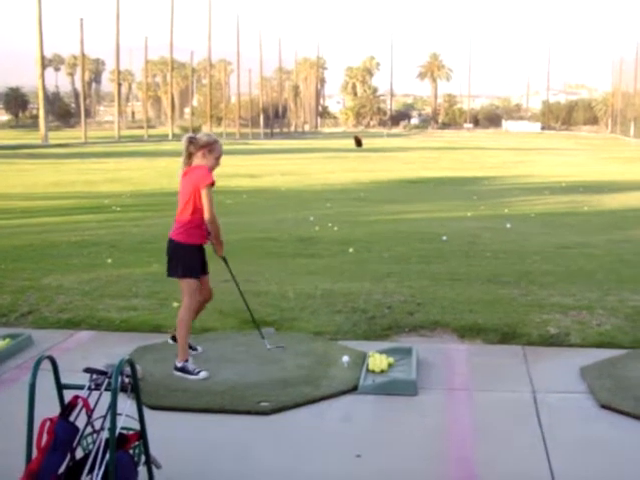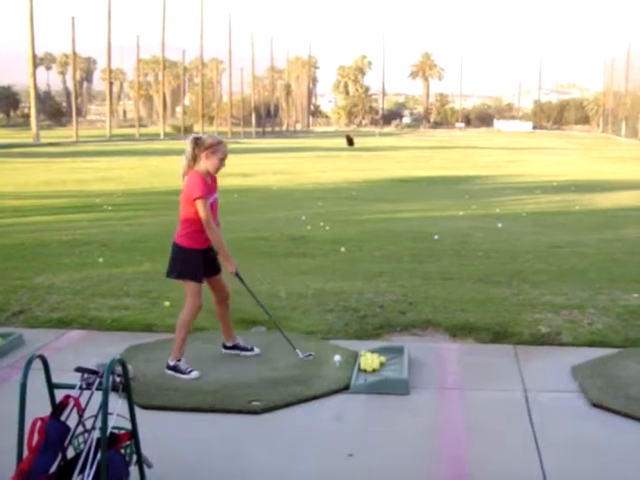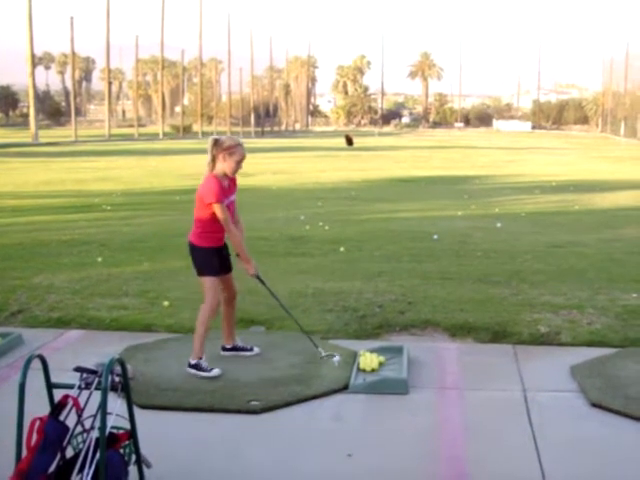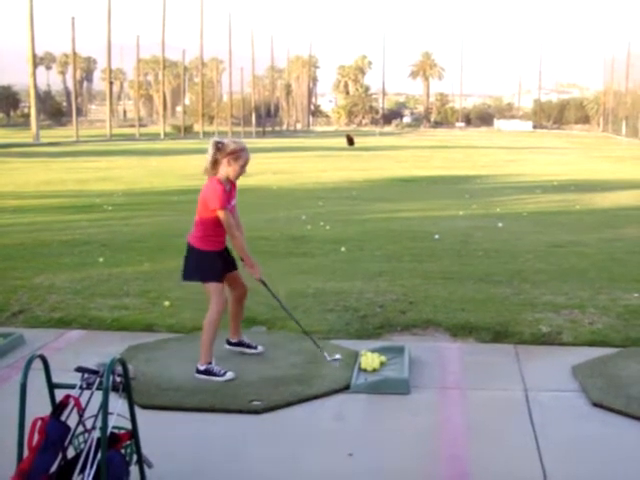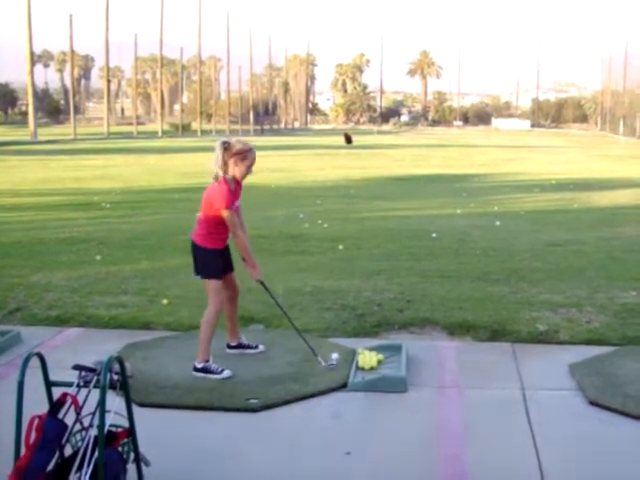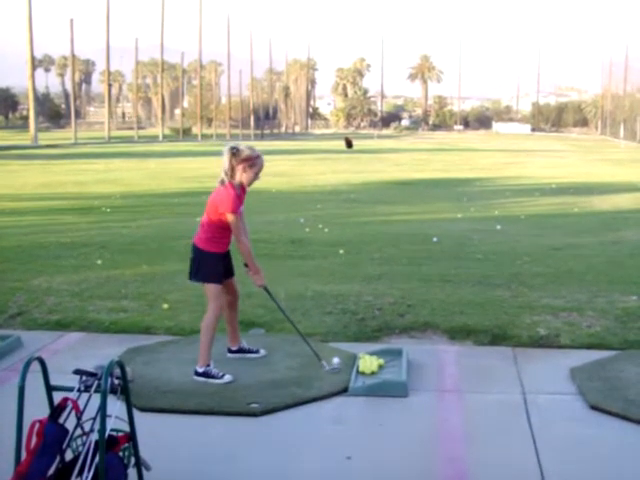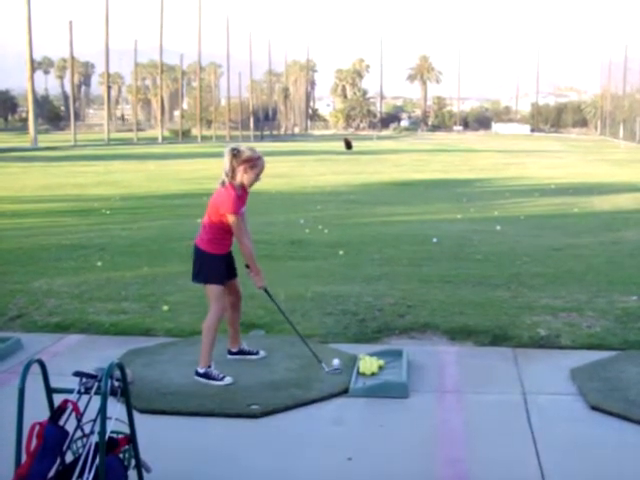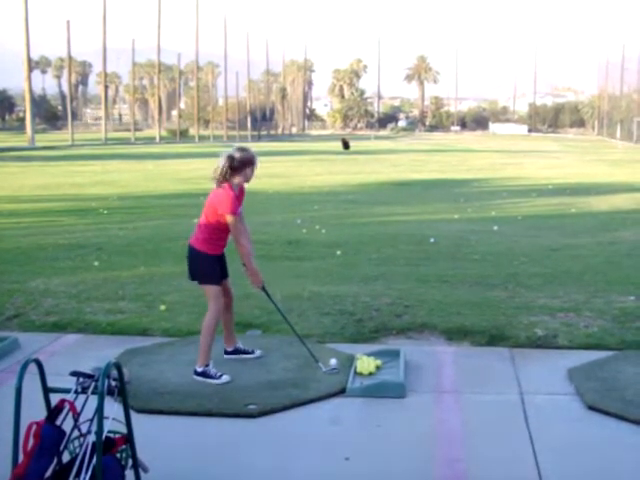
dt=0.3s
person 1, frame 1
left shoulder: (190, 174)
right shoulder: (203, 174)
right elbow: (209, 216)
left wrist: (211, 239)
right wrist: (219, 243)
left hip: (194, 244)
right hip: (184, 245)
left knee: (205, 293)
right knee: (191, 301)
left ankle: (179, 335)
right ankle: (182, 362)
person 1, frame 2
left shoulder: (210, 179)
right shoulder: (196, 183)
left elbow: (214, 220)
right elbow: (209, 226)
left wrist: (222, 252)
right wrist: (226, 258)
left hip: (204, 247)
right hip: (188, 249)
left knee: (222, 295)
right knee: (193, 304)
left ankle: (229, 342)
right ankle: (174, 360)
person 1, frame 3
left shoulder: (231, 181)
right shoulder: (212, 187)
left elbow: (236, 219)
right elbow: (229, 227)
left wrist: (242, 252)
right wrist: (247, 260)
left hip: (218, 245)
right hip: (202, 246)
left knee: (230, 293)
right knee: (212, 300)
left ankle: (229, 343)
right ankle: (196, 359)
person 1, frame 4
left shoulder: (230, 184)
right shoulder: (216, 191)
left elbow: (237, 222)
right elbow: (233, 233)
left wrist: (245, 258)
right wrist: (251, 264)
left hip: (218, 248)
right hip: (203, 250)
left knee: (240, 289)
right knee: (218, 304)
left ankle: (235, 338)
right ankle: (204, 365)
person 1, frame 5
left shoulder: (235, 184)
right shoulder: (221, 191)
left elbow: (241, 222)
right elbow: (237, 233)
left wrist: (248, 258)
right wrist: (252, 265)
left hip: (219, 246)
right hip: (206, 248)
left knee: (232, 291)
right knee: (216, 301)
left ankle: (234, 341)
right ankle: (202, 362)
person 1, frame 6
left shoulder: (239, 189)
right shoulder: (228, 196)
left elbow: (243, 228)
right elbow: (241, 239)
left wrist: (251, 264)
right wrist: (255, 271)
left hip: (220, 250)
right hip: (207, 252)
left knee: (232, 296)
right knee: (216, 306)
left ankle: (235, 345)
right ankle: (203, 367)
person 1, frame 7
left shoulder: (242, 190)
right shoulder: (228, 197)
left elbow: (245, 229)
right elbow: (242, 239)
left wrist: (252, 265)
right wrist: (256, 272)
left hip: (223, 251)
right hip: (209, 253)
left knee: (235, 297)
right knee: (217, 307)
left ankle: (235, 347)
right ankle: (204, 367)
person 1, frame 8
left shoulder: (238, 190)
right shoulder: (226, 197)
left elbow: (243, 229)
right elbow: (239, 240)
left wrist: (252, 264)
right wrist: (253, 273)
left hip: (215, 251)
right hip: (203, 253)
left knee: (227, 297)
right knee: (216, 306)
left ankle: (231, 346)
right ankle: (202, 367)
